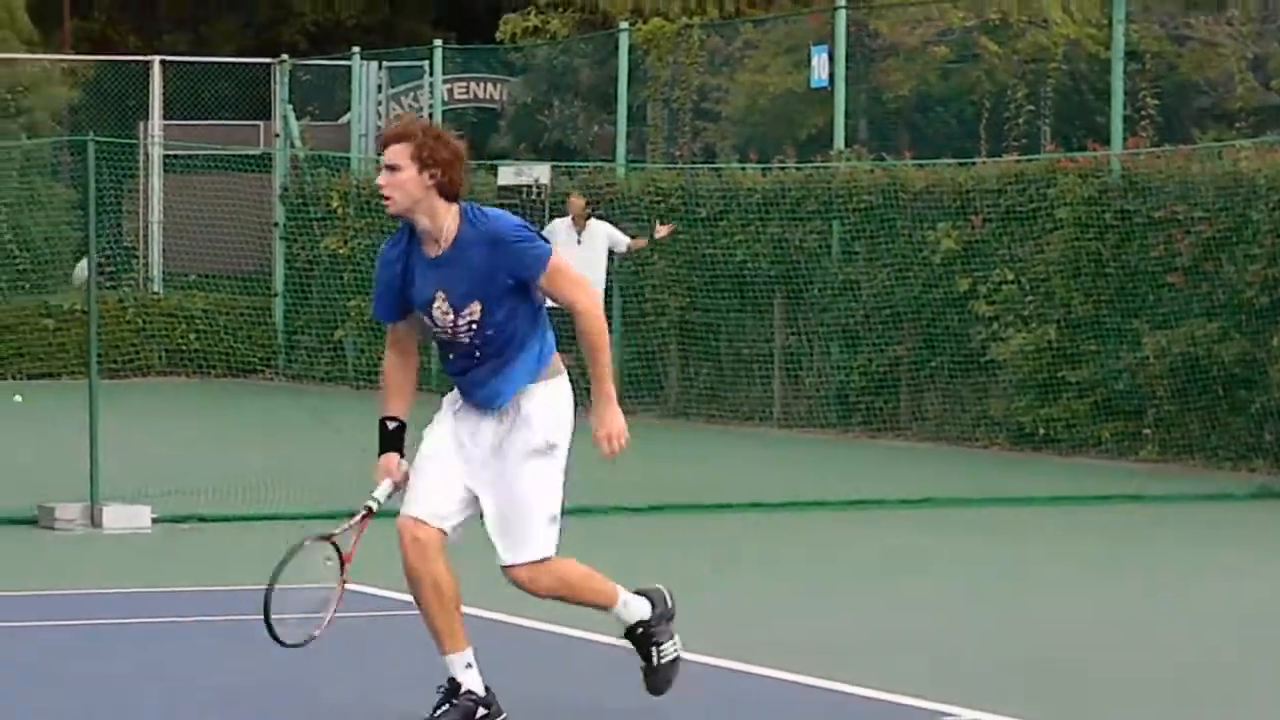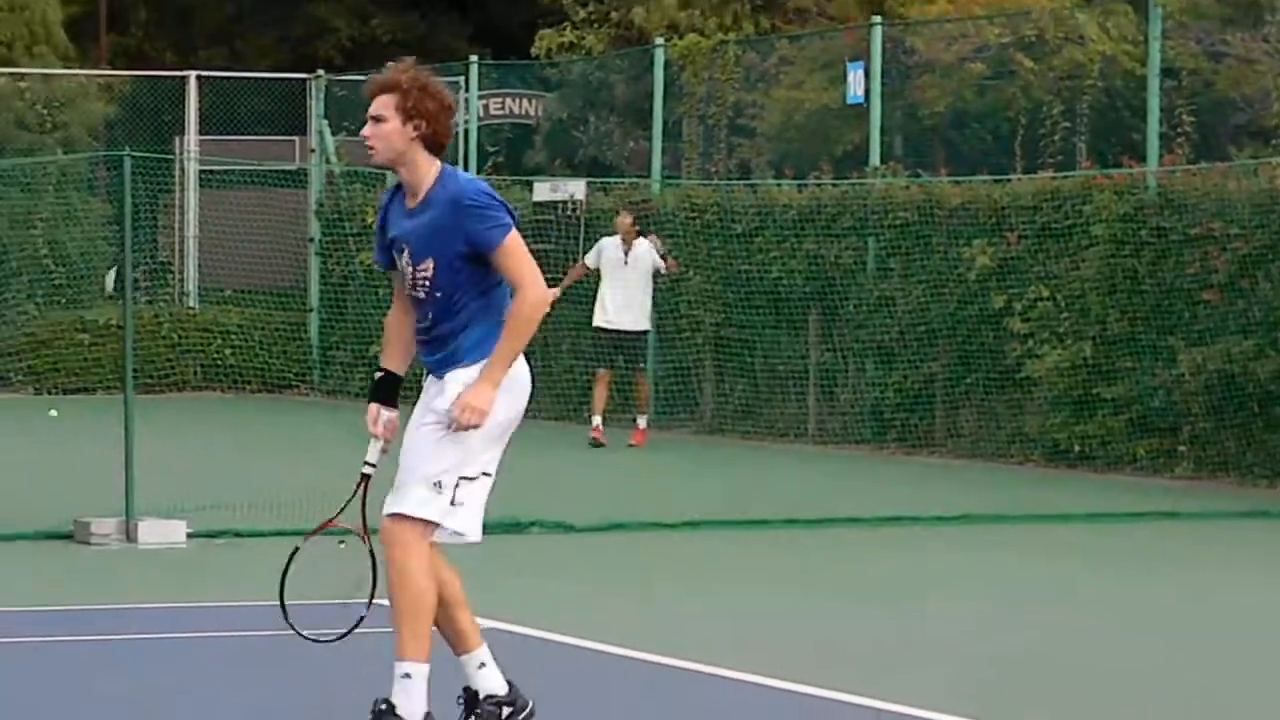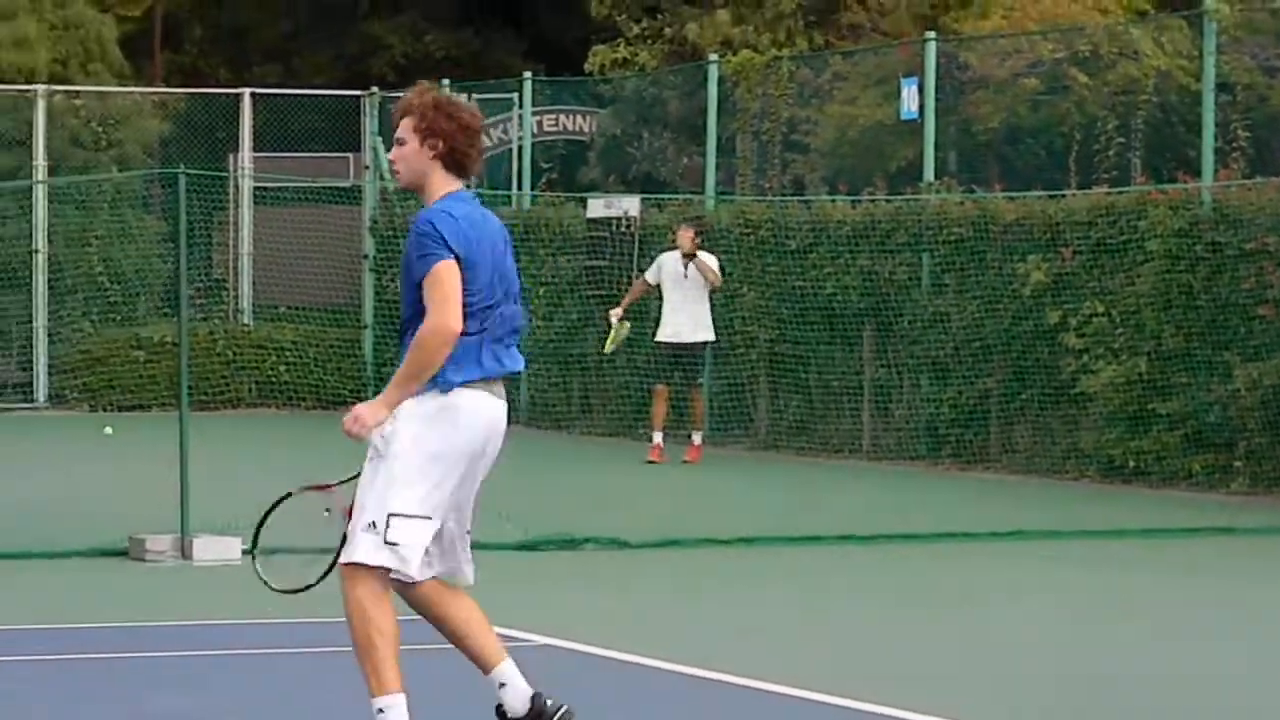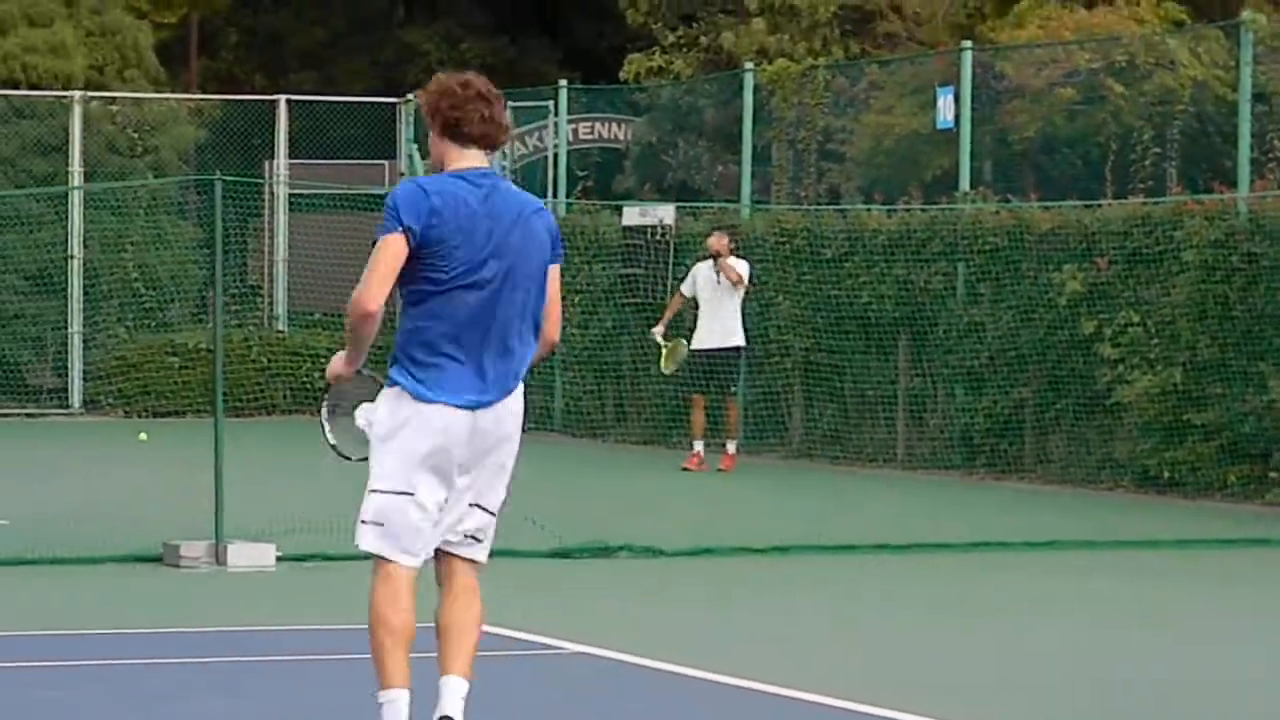
dt=0.2s
person 1, frame 1
left shoulder: (502, 236)
right shoulder: (395, 257)
left elbow: (586, 304)
right elbow: (400, 351)
left wrist: (607, 404)
right wrist: (390, 439)
left hip: (533, 406)
right hip: (467, 409)
left knee: (527, 570)
right knee: (416, 537)
left ankle: (642, 613)
person 1, frame 2
left shoulder: (468, 198)
right shoulder: (394, 207)
left elbow: (533, 291)
left wrist: (489, 381)
right wrist: (384, 390)
left hip: (479, 380)
right hip: (451, 384)
left knee: (406, 532)
right knee: (416, 547)
person 1, frame 3
left shoulder: (439, 223)
right shoulder: (483, 224)
left elbow: (444, 327)
left wrist: (384, 403)
left hip: (437, 415)
right hip: (482, 417)
left knee: (363, 572)
right knee: (428, 578)
person 1, frame 4
left shoulder: (416, 198)
right shoulder: (537, 215)
left elbow: (368, 301)
right elbow: (549, 331)
left wrist: (352, 359)
left hip: (420, 403)
right hip: (499, 411)
left knee: (394, 565)
right knee: (458, 565)
person 2, frame 1
left shoulder: (603, 230)
right shoulder: (555, 227)
left elbow: (631, 245)
left wrist: (653, 237)
right hip: (558, 304)
right knee: (559, 357)
person 2, frame 2
left shoulder: (651, 248)
right shoulder: (605, 245)
left elbow: (671, 269)
right elbow: (583, 266)
left wrist: (663, 253)
right wrist: (560, 288)
left hip: (637, 324)
right hip: (607, 322)
left knee: (640, 375)
right knee: (602, 374)
left ankle: (641, 427)
right ankle: (596, 427)
person 2, frame 3
left shoulder: (708, 260)
right shoulder: (665, 259)
left elbow: (715, 282)
right elbow: (643, 283)
left wrist: (691, 254)
right wrist: (621, 307)
left hip: (696, 337)
right hip: (667, 336)
left knee: (695, 390)
right knee: (660, 390)
left ankle: (696, 443)
right ankle: (657, 445)
person 2, frame 4
left shoulder: (741, 265)
right shoulder: (699, 269)
left elbow: (735, 279)
right elbow: (681, 296)
left wrist: (717, 255)
right wrist: (663, 323)
left hip: (728, 344)
right hip: (701, 344)
left knee: (730, 398)
right knee: (697, 399)
left ankle: (731, 452)
right ankle: (697, 453)
